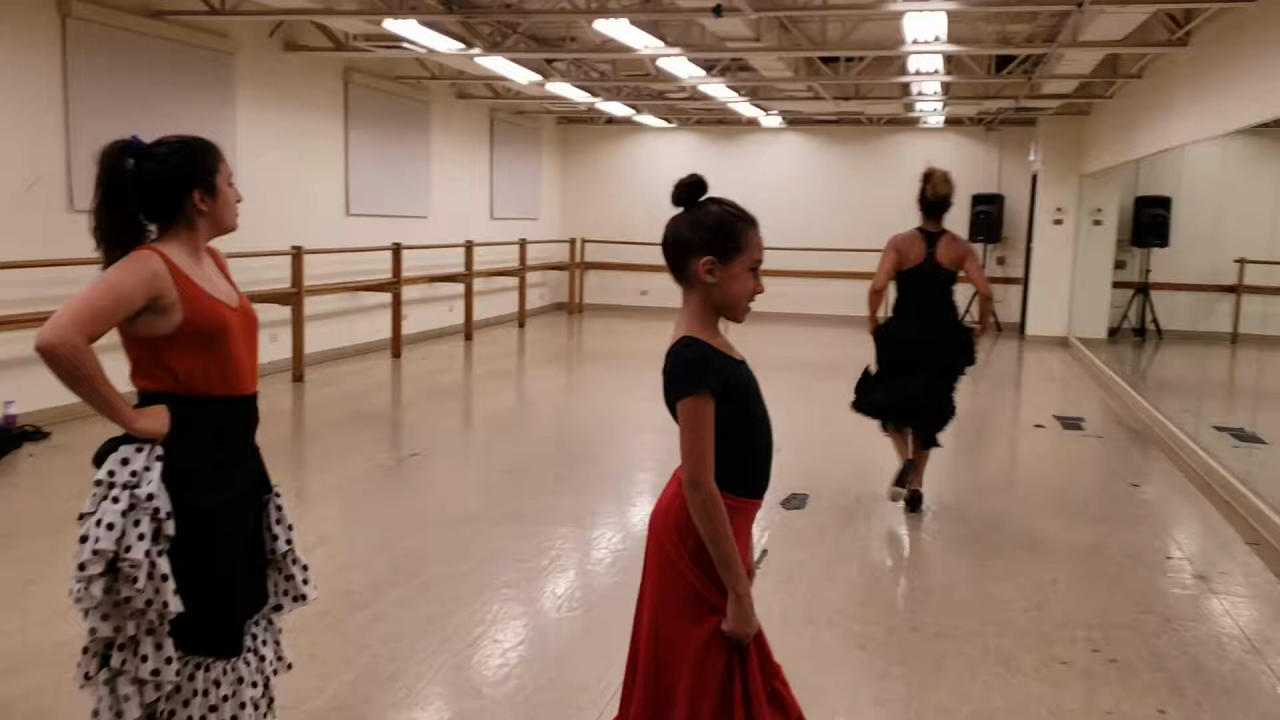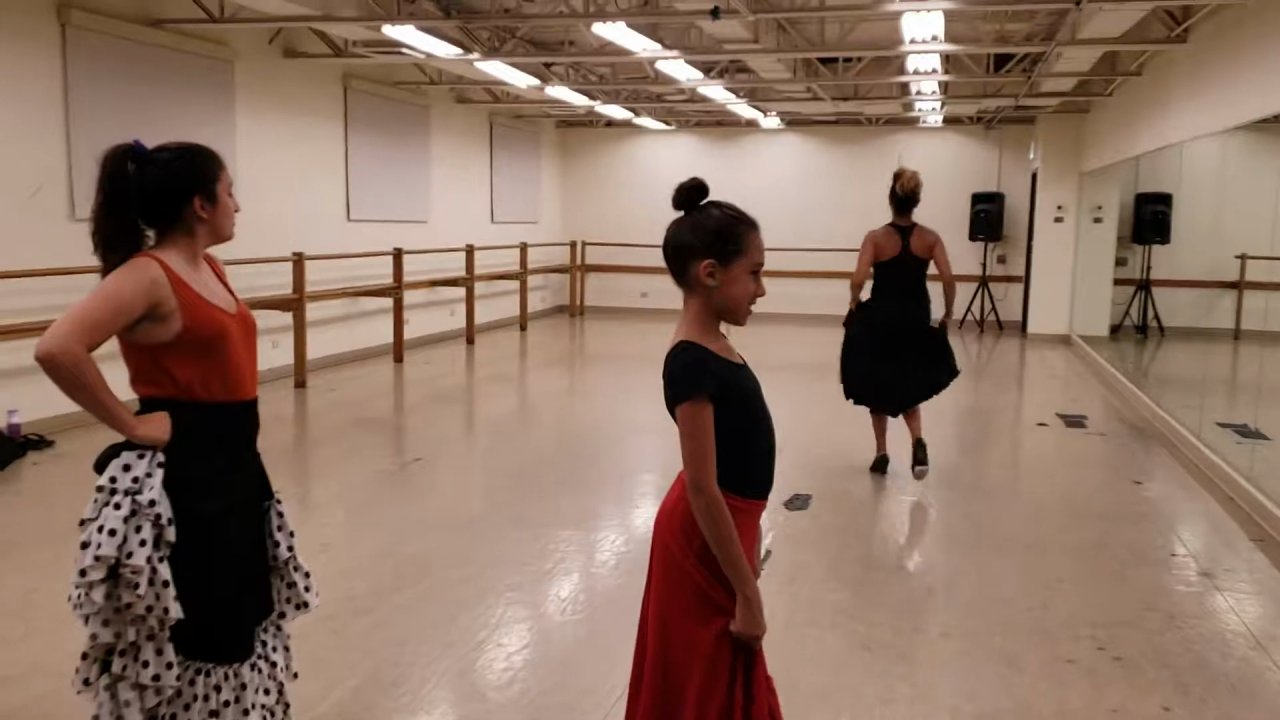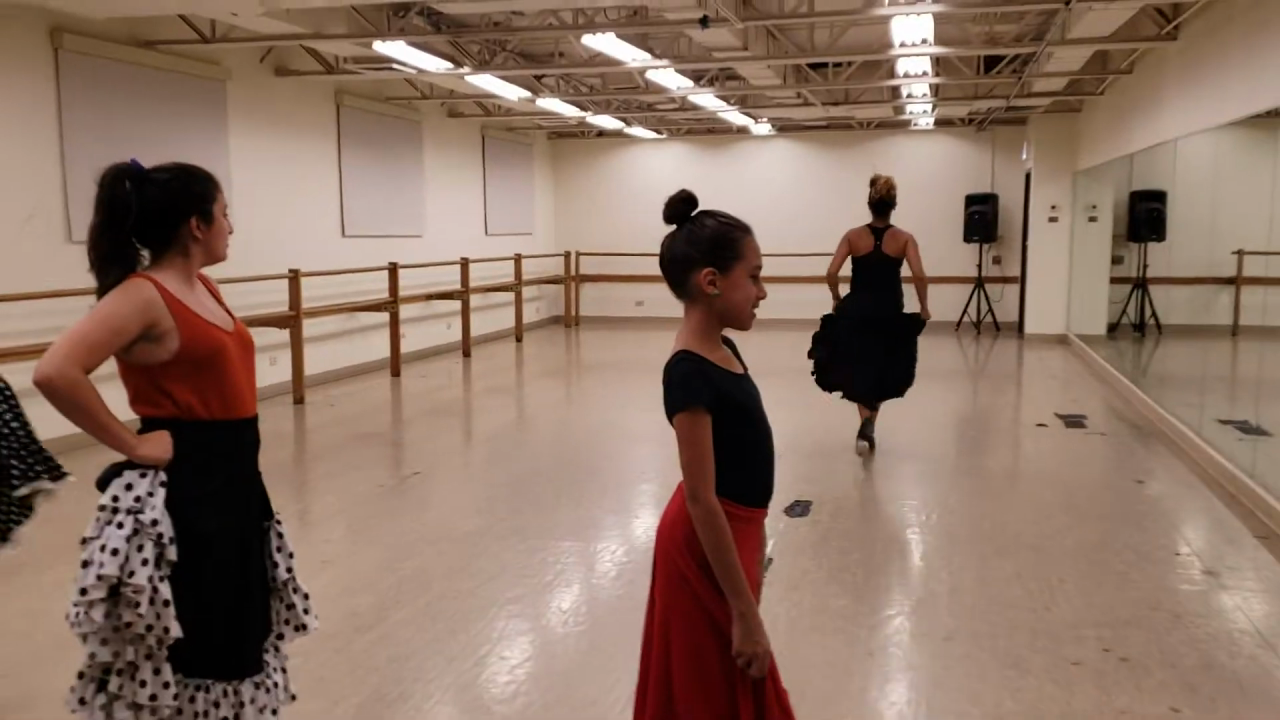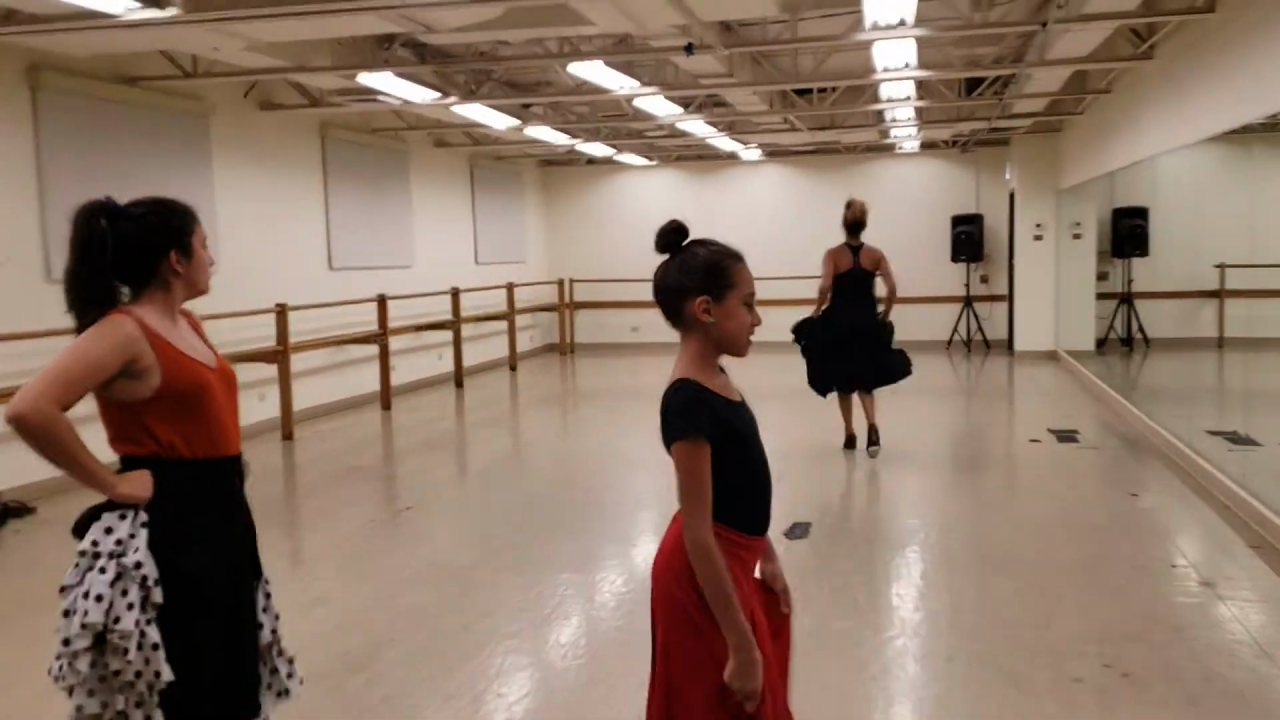
dt=0.3s
person 1, frame 1
left shoulder: (210, 260)
right shoulder: (148, 267)
right elbow: (57, 339)
right wrist: (127, 417)
left hip: (231, 455)
right hip: (180, 464)
left knee: (228, 601)
right knee: (184, 618)
person 1, frame 2
left shoulder: (208, 267)
right shoulder: (147, 275)
right elbow: (57, 349)
right wrist: (128, 424)
left hip: (232, 460)
right hip: (182, 470)
left knee: (233, 608)
right knee: (186, 624)
person 1, frame 3
left shoulder: (203, 287)
right shoulder: (142, 296)
right elbow: (55, 373)
right wrist: (130, 445)
left hip: (233, 478)
right hip: (183, 490)
left knee: (237, 630)
right knee: (191, 645)
person 1, frame 4
left shoulder: (185, 323)
right shoulder: (123, 332)
right wrist: (109, 484)
left hip: (217, 517)
right hip: (167, 526)
left knee: (224, 669)
person 2, frame 1
left shoulder: (709, 345)
right shoulder: (694, 359)
right elbow: (699, 485)
right wrist: (738, 594)
left hip: (719, 528)
right hip: (700, 538)
person 2, frame 2
left shoulder: (714, 347)
right shoulder: (692, 362)
right elbow: (702, 489)
right wrist: (747, 596)
left hip: (725, 531)
right hip: (705, 540)
person 2, frame 3
left shoulder: (724, 352)
right shoulder: (690, 373)
right elbow: (701, 500)
left wrist: (752, 555)
right wrist: (745, 614)
left hip: (729, 539)
right hip: (704, 550)
person 2, frame 4
left shoulder: (714, 382)
right shoulder: (688, 401)
right elbow: (697, 532)
left wrist: (768, 562)
right wrist: (741, 645)
left hip: (730, 568)
right hip: (703, 580)
person 3, frame 1
left shoulder: (900, 242)
right shoulder: (960, 247)
left elbow: (877, 287)
right elbow: (985, 294)
left wrist: (874, 319)
right wrist: (982, 324)
left hip: (902, 334)
right hip: (941, 338)
left knee: (891, 400)
right knee: (929, 410)
left ankle: (907, 461)
right ankle: (915, 486)
person 3, frame 2
left shoulder: (876, 237)
right shoulder: (930, 237)
left elbow: (858, 280)
right elbow: (948, 279)
left wrist: (854, 305)
right wrist: (947, 315)
left hip: (880, 319)
right hip: (916, 321)
left knee: (875, 384)
right knee: (911, 385)
left ankle: (881, 454)
right ankle: (917, 442)
person 3, frame 3
left shoulder: (853, 236)
right shoulder: (904, 238)
left elbow: (831, 272)
right elbow: (919, 276)
left wrist: (838, 299)
right wrist: (924, 307)
left hip: (857, 311)
right hip: (890, 313)
left knee: (855, 371)
right knee: (882, 371)
left ankle: (866, 425)
right ankle: (869, 431)
person 3, frame 4
left shoulder: (833, 254)
right shoulder: (876, 254)
left elbow: (825, 286)
right elbow: (892, 288)
left wrist: (819, 310)
right wrist: (885, 314)
left hip: (839, 320)
right hip: (867, 321)
left knee: (843, 377)
right knee: (867, 377)
left ankle: (850, 434)
right ankle: (872, 427)
